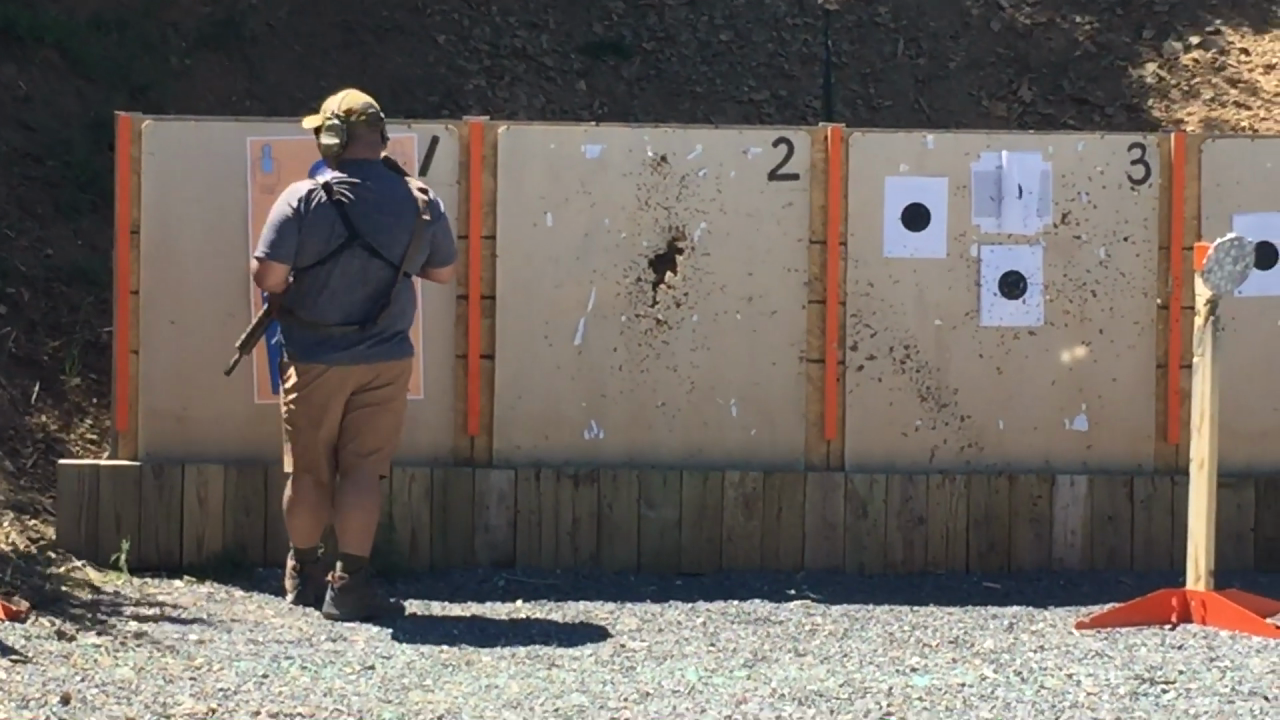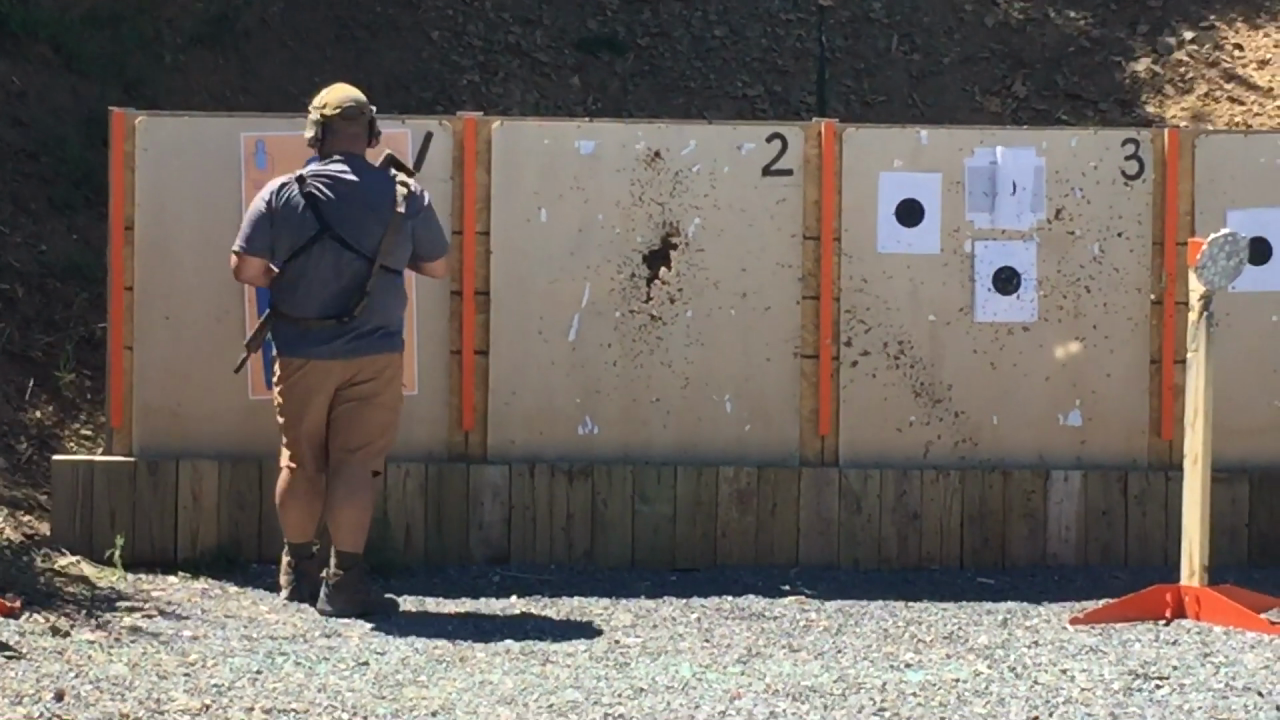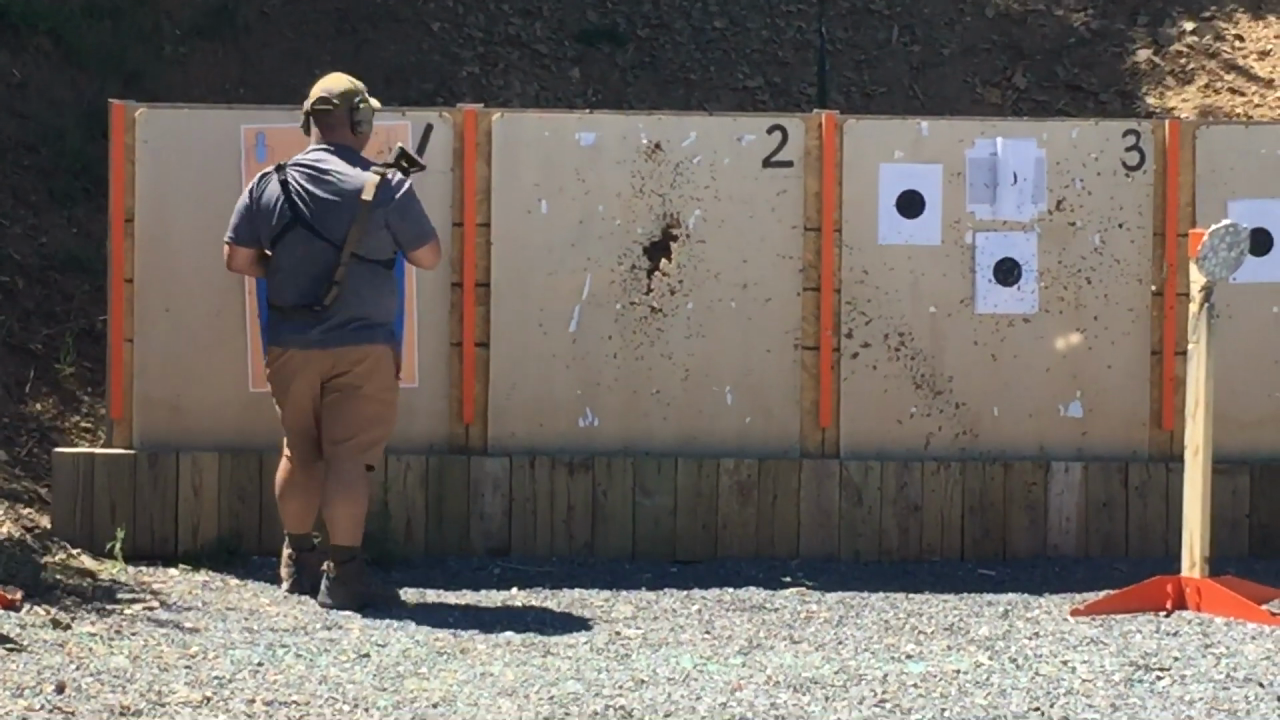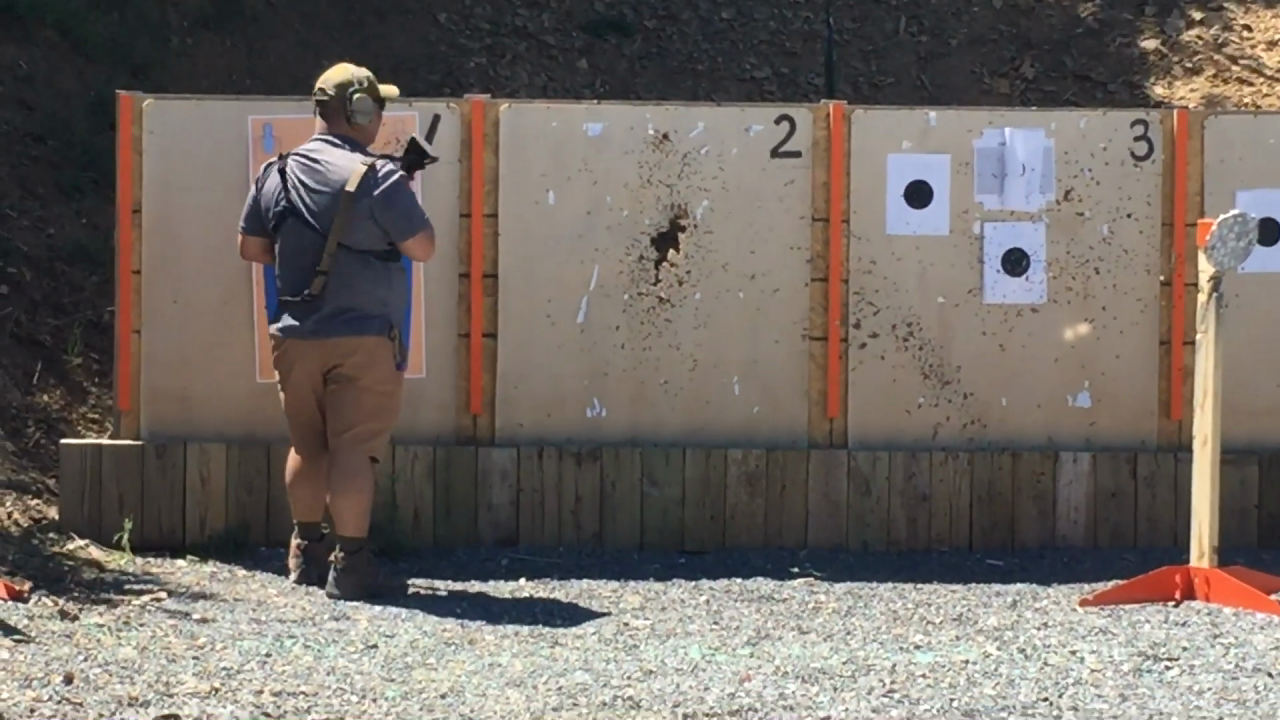
dt=0.3s
person 1, frame 1
left shoulder: (305, 197)
right shoulder: (422, 202)
left elbow: (266, 276)
right elbow: (443, 272)
left wrist: (292, 288)
left hip: (314, 359)
right hip: (385, 359)
left knee: (308, 469)
right knee: (362, 469)
left ankle: (303, 576)
right ankle: (349, 584)
person 1, frame 2
left shoulder: (283, 192)
right shoulder: (406, 196)
left elbow: (245, 269)
right elbow: (437, 267)
left wrist: (284, 281)
left hip: (302, 354)
right hip: (374, 356)
left knee: (300, 463)
right knee: (354, 466)
left ankle: (297, 572)
right ankle: (343, 581)
person 1, frame 3
left shoulder: (270, 183)
right shoulder: (385, 187)
left elbow: (237, 259)
right elbow: (429, 257)
left hip: (291, 344)
right hip: (362, 346)
left knee: (299, 455)
right knee: (350, 457)
left ankle: (298, 563)
right ankle: (342, 574)
person 1, frame 4
left shoulder: (276, 172)
right shoulder: (377, 175)
left elbow: (251, 248)
right elbow: (423, 249)
right wrist: (387, 227)
left hip: (297, 334)
right hip: (363, 337)
left knee: (308, 446)
right knee: (354, 449)
left ankle: (307, 552)
right ankle: (349, 566)
